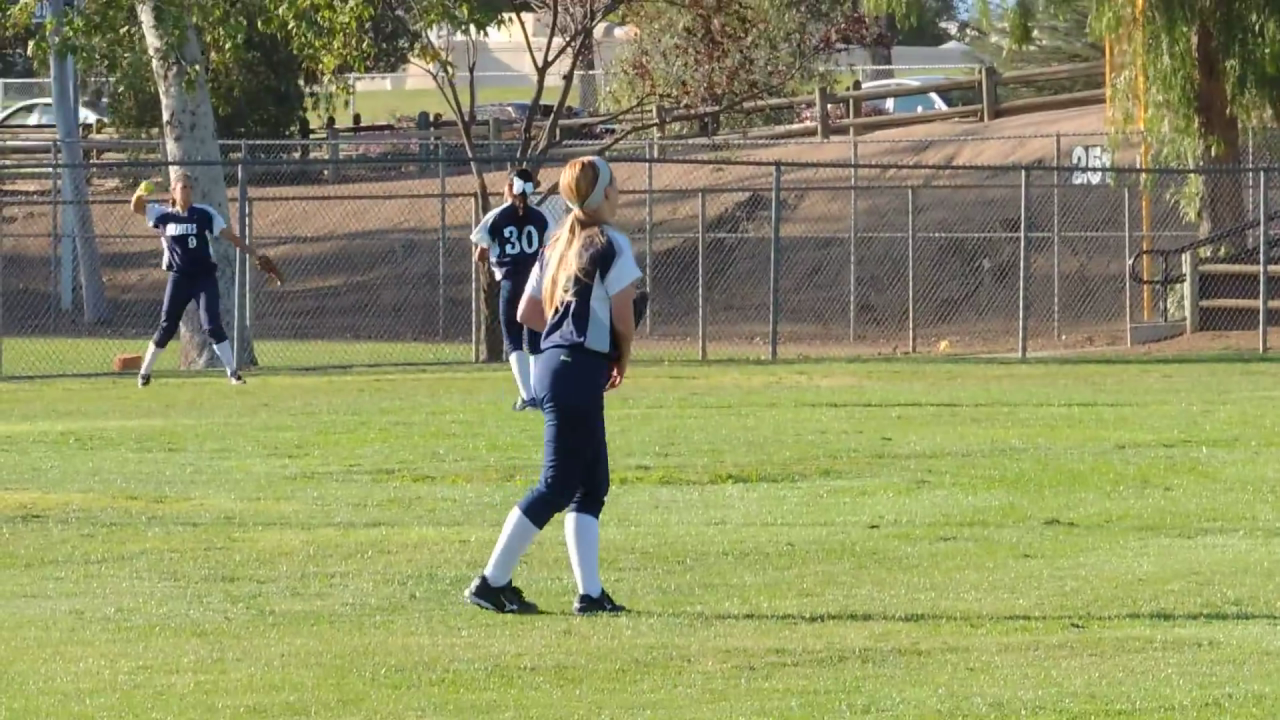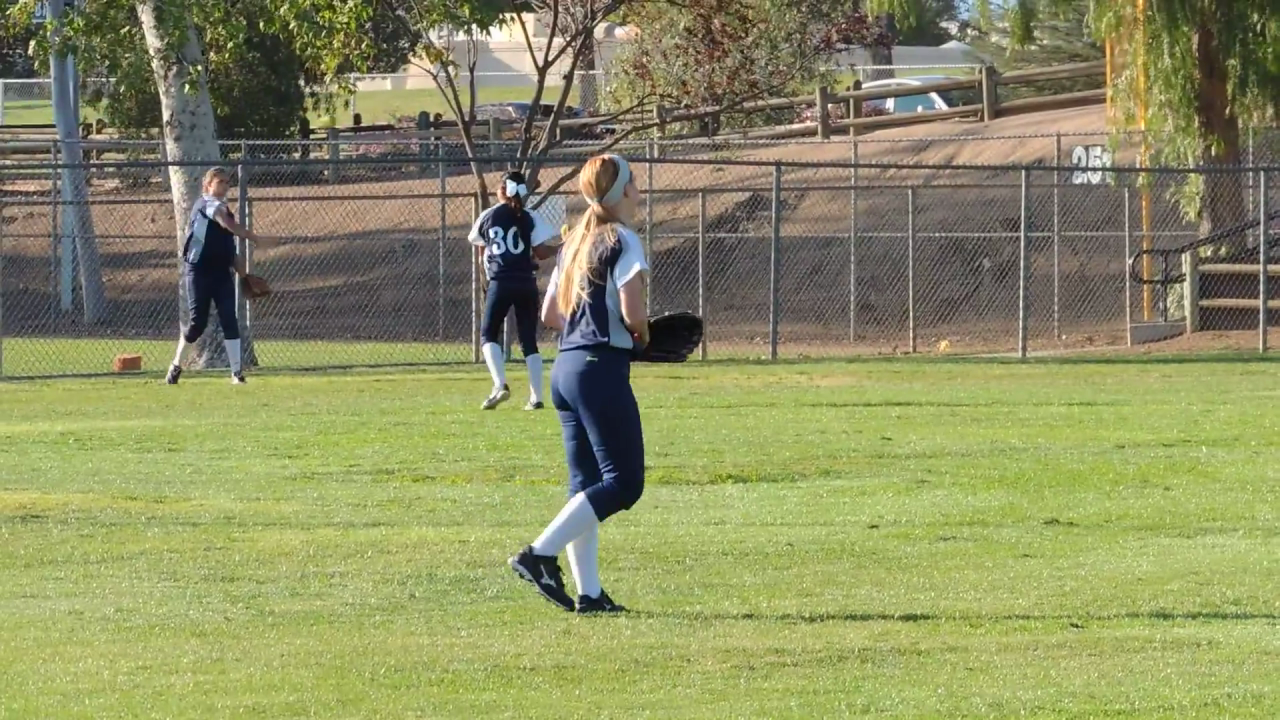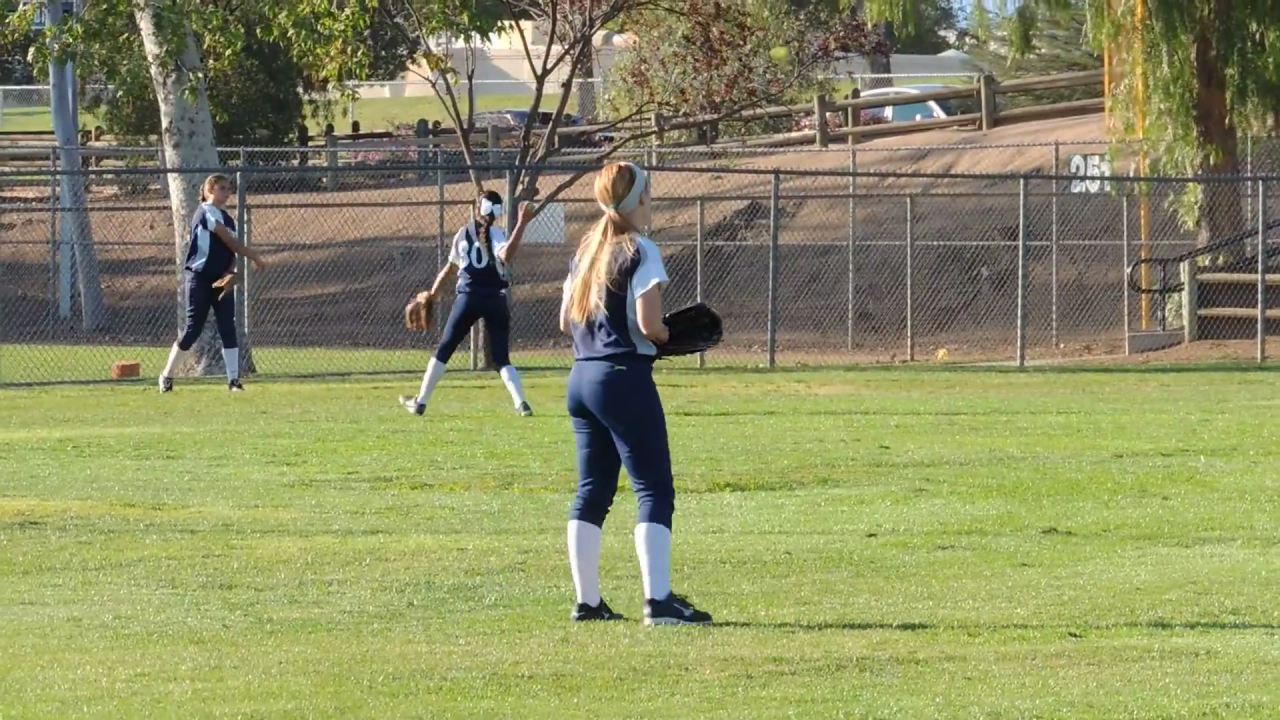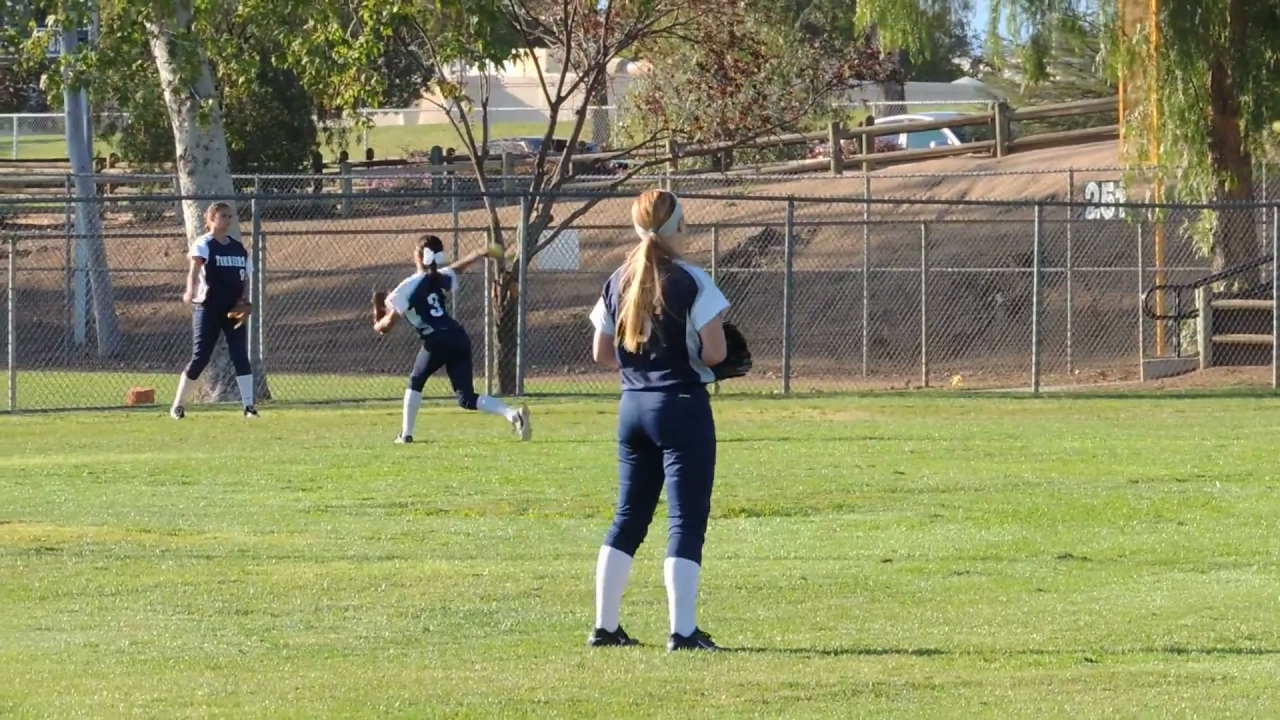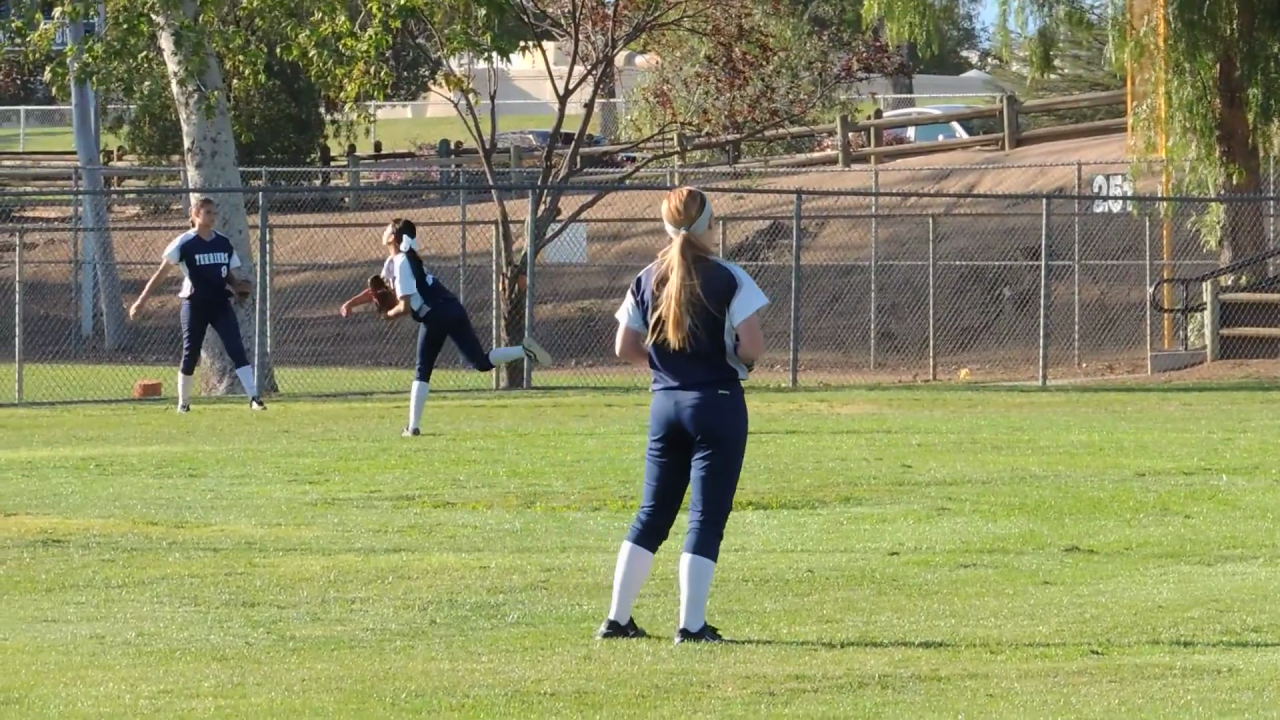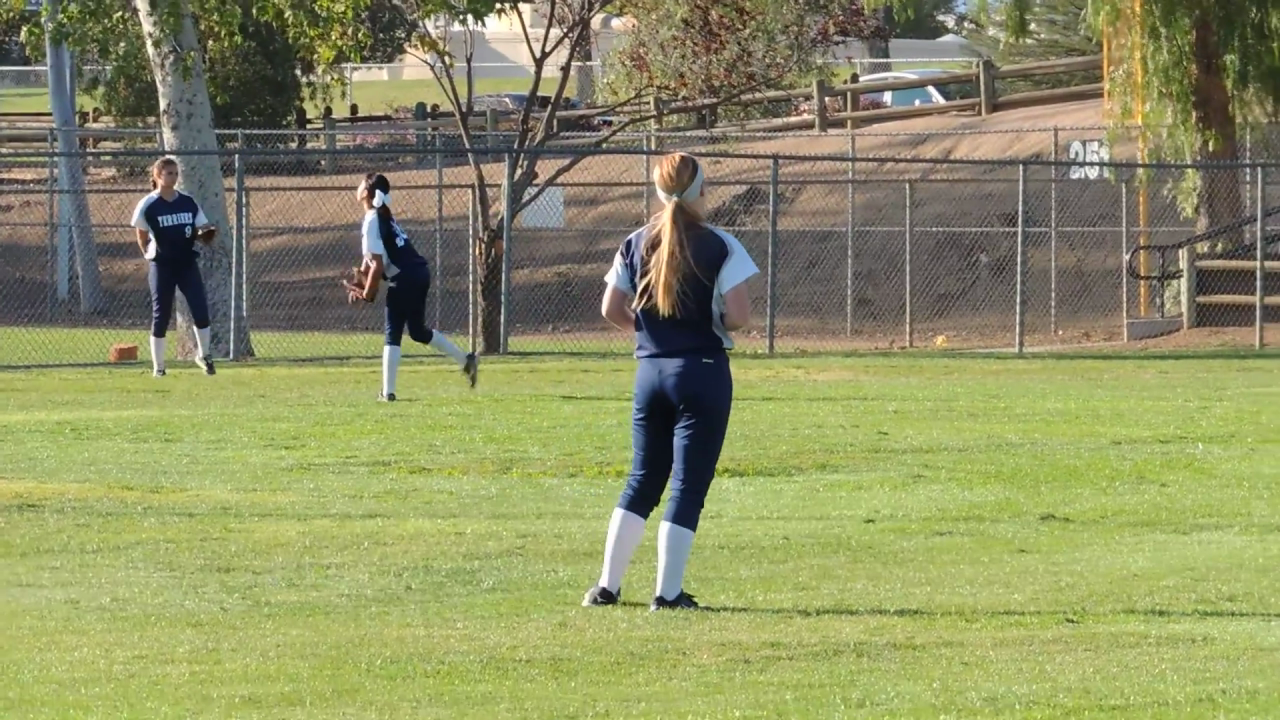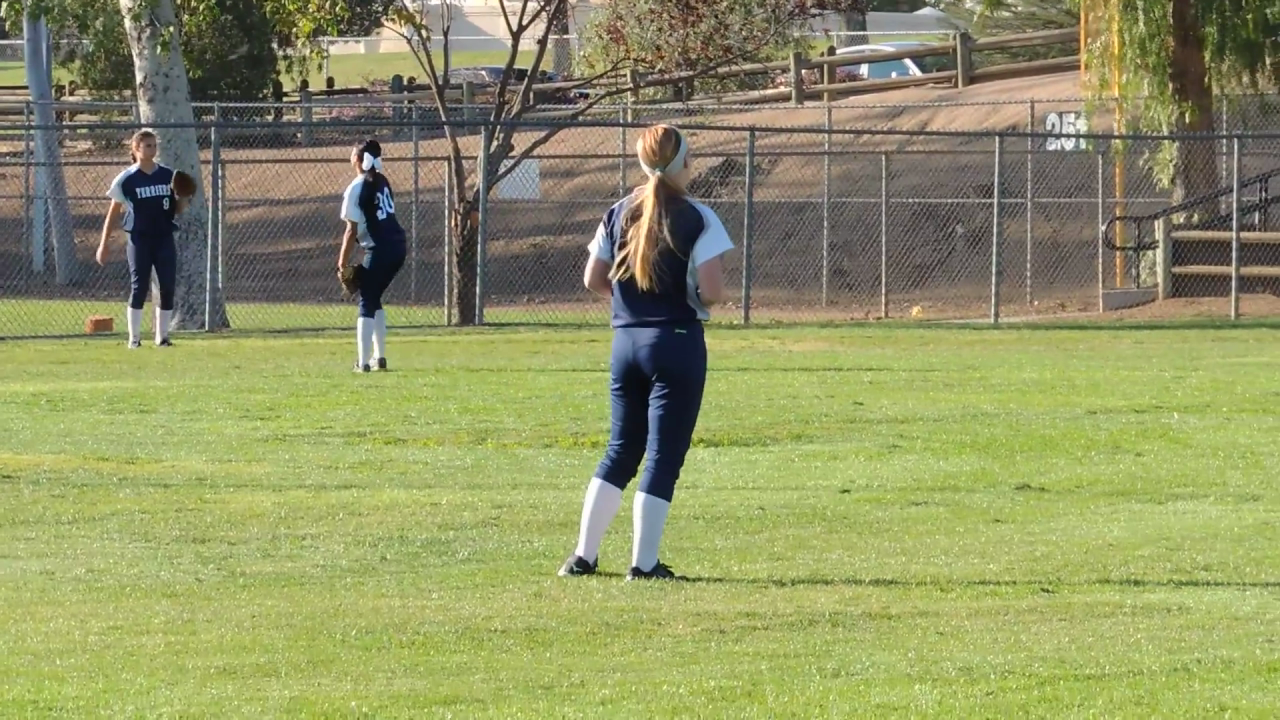
dt=0.3s
person 1, frame 1
left shoulder: (557, 243)
right shoulder: (612, 244)
left elbow: (526, 314)
right elbow: (623, 320)
right wrist: (622, 356)
left hip: (553, 366)
right hip: (579, 372)
left knee: (590, 484)
right knee: (559, 485)
left ankle: (590, 594)
right ankle: (492, 581)
person 1, frame 2
left shoulder: (575, 241)
right shoulder: (623, 240)
left elbow: (548, 313)
right elbow: (634, 313)
right wrist: (643, 336)
left hip: (566, 369)
right hip: (599, 371)
left knee: (587, 481)
right knee: (624, 481)
left ankle: (587, 592)
right ankle: (539, 553)
person 1, frame 3
left shoulder: (588, 249)
right shoulder: (640, 250)
left elbow: (566, 321)
right elbow: (648, 324)
right wrist: (666, 336)
left hip: (581, 378)
right hip: (624, 379)
left knee: (593, 490)
right knee: (654, 489)
left ankle: (587, 600)
right ankle: (658, 598)
person 1, frame 4
left shoulder: (617, 282)
right shoulder: (691, 280)
left elbow: (602, 352)
right elbow: (715, 351)
right wrist: (691, 358)
left hip: (633, 407)
right hip: (682, 408)
left knee: (628, 517)
right knee: (686, 522)
left ankle: (605, 627)
right ankle: (683, 633)
person 1, frame 5
left shoulder: (646, 279)
right shoulder: (728, 277)
left elbow: (625, 348)
right elbow: (752, 347)
right wrist: (725, 357)
left hip: (666, 406)
right hip: (717, 405)
left knee: (653, 513)
right knee: (707, 518)
left ankle: (617, 619)
right ankle: (692, 626)
person 1, frame 6
left shoulder: (636, 243)
right shoulder: (719, 244)
left elbow: (611, 309)
right elbow: (739, 315)
right wrist: (713, 324)
left hip: (651, 372)
right hip: (702, 374)
left knee: (643, 480)
right knee: (688, 486)
left ankle: (606, 587)
right ankle: (668, 594)
person 1, frame 7
left shoulder: (619, 213)
right shoulder: (696, 217)
left elbow: (593, 279)
right elbow: (712, 292)
right wrist: (690, 298)
left hip: (626, 342)
right hip: (676, 345)
left knee: (621, 450)
right knee: (663, 456)
left ankle: (583, 556)
right ankle: (644, 564)
person 2, frame 1
left shoulder: (496, 217)
right shoulder: (540, 217)
left elbow: (481, 255)
left wrist: (492, 251)
left hip: (512, 283)
left knee: (513, 342)
right knee: (534, 341)
left ankle: (528, 396)
right ankle: (536, 394)
person 2, frame 2
left shoulder: (487, 217)
right shoulder: (530, 218)
left elbow: (480, 254)
right elbow: (541, 253)
left hip: (500, 284)
right hip: (527, 284)
left knee: (489, 336)
right knee: (528, 343)
left ankle: (500, 385)
right ankle: (536, 397)
person 2, frame 3
left shoulder: (462, 233)
right shoulder: (495, 234)
left elbow: (450, 268)
right elbow: (506, 257)
left wrist: (431, 293)
right wrist: (522, 224)
left hip: (468, 299)
right hip: (495, 301)
left knee: (444, 350)
right knee: (501, 358)
left ankle: (420, 402)
right ankle: (521, 403)
person 2, frame 4
left shoulder: (409, 285)
right shoulder: (441, 278)
left elbow: (389, 322)
right elbow: (457, 268)
left wrist: (378, 325)
right wrist: (480, 255)
left hip: (437, 342)
right hip: (460, 339)
left knee: (416, 383)
right knee: (467, 399)
left ankle: (406, 434)
right ankle: (514, 414)
person 2, frame 5
left shoulder: (401, 265)
right shoulder: (393, 261)
left elbow: (404, 308)
left wrist: (389, 314)
right wrist: (351, 303)
left hip: (436, 318)
right hip: (454, 311)
left knee: (422, 372)
right knee: (481, 360)
left ankle: (413, 427)
right ankle: (524, 350)
person 2, frame 6
left shoulder: (371, 223)
right shoulder: (380, 216)
left elbow: (377, 265)
right elbow: (371, 256)
left wrist: (368, 292)
right wrist: (359, 283)
left hip: (404, 280)
right hip: (419, 273)
left knee: (393, 335)
right knee: (419, 330)
left ankle: (389, 392)
right ankle: (465, 359)
person 2, frame 7
left shoulder: (355, 189)
right shoulder: (382, 181)
left elbow: (352, 230)
left wrist: (343, 260)
left hip: (379, 251)
right hip: (398, 247)
left knee: (366, 305)
right knee: (374, 301)
left ankle: (364, 363)
right ankle: (380, 357)
person 3, frame 1
left shoulder: (205, 213)
right shoulder: (164, 215)
left elbow: (229, 234)
right elbow: (137, 207)
left wrist: (253, 253)
right wrist: (140, 193)
left hip: (204, 277)
right hip: (178, 278)
left knee: (212, 325)
right knee: (167, 327)
left ankle: (232, 371)
right ankle: (145, 372)
person 3, frame 2
left shoulder: (222, 208)
right shoulder: (206, 203)
right elbow: (229, 224)
left wrist: (241, 270)
right wrist: (256, 239)
left hip: (222, 272)
right hip: (198, 271)
left knee: (229, 320)
right knee: (198, 322)
left ankle: (236, 371)
right ankle: (177, 365)
person 3, frame 3
left shoulder: (227, 218)
right shoulder: (207, 211)
right elbow: (228, 240)
left wrist: (230, 272)
right wrist: (255, 257)
left hip: (220, 281)
right hip: (199, 279)
left knee: (228, 329)
right knee: (193, 330)
left ankle: (233, 380)
right ankle: (167, 375)
person 3, frame 4
left shoulder: (238, 248)
right shoulder: (204, 244)
left elbow: (244, 279)
right elbow: (195, 267)
left wrist: (244, 301)
right wrist: (191, 289)
left hip: (233, 310)
right hip: (208, 308)
left knee: (241, 357)
right knee: (200, 358)
left ankle: (249, 406)
right ankle: (178, 405)
person 3, frame 5
left shoulder: (224, 243)
right shoulder: (184, 243)
left elbow: (230, 274)
right elbow: (163, 270)
left wrist: (240, 286)
right wrist: (142, 299)
left hip: (221, 303)
right hip: (195, 304)
left knee: (236, 348)
right knee: (191, 353)
left ankle: (254, 397)
right ankle: (183, 402)
person 3, frame 6
left shoulder: (189, 202)
right shoulder: (147, 206)
left elbow: (199, 232)
right elbow: (142, 238)
left wrist: (207, 234)
right wrist: (153, 262)
left hip: (187, 263)
right hip: (161, 266)
left knee: (201, 310)
right knee: (161, 315)
left ankle: (204, 355)
right ankle: (159, 366)
person 3, frame 7
left shoulder: (168, 174)
right shoulder: (126, 179)
left elbow: (179, 208)
right elbow: (113, 213)
left wrist: (183, 196)
right wrist: (103, 244)
left hip: (164, 237)
right hip: (139, 238)
left knee: (168, 288)
right knee: (139, 287)
left ankle: (162, 336)
right ankle: (134, 338)
